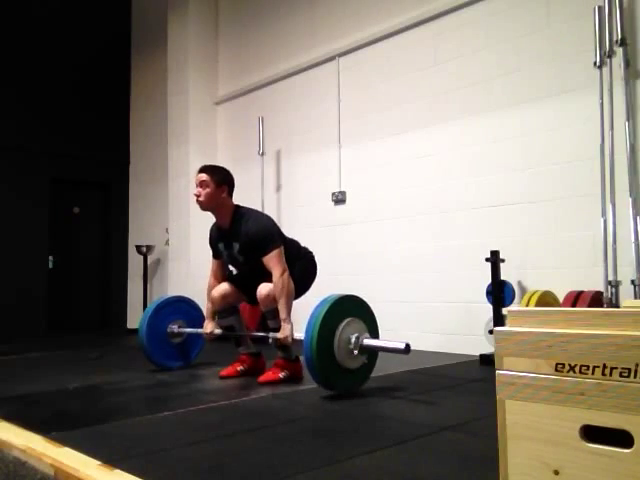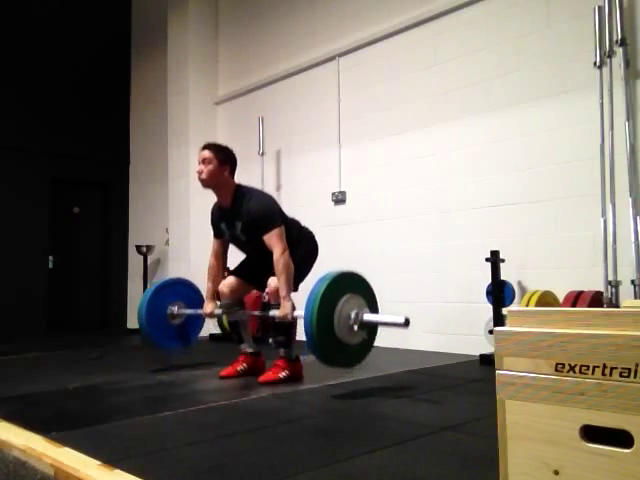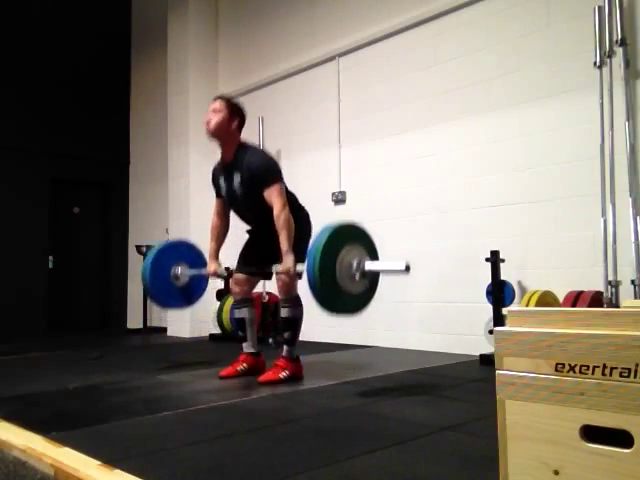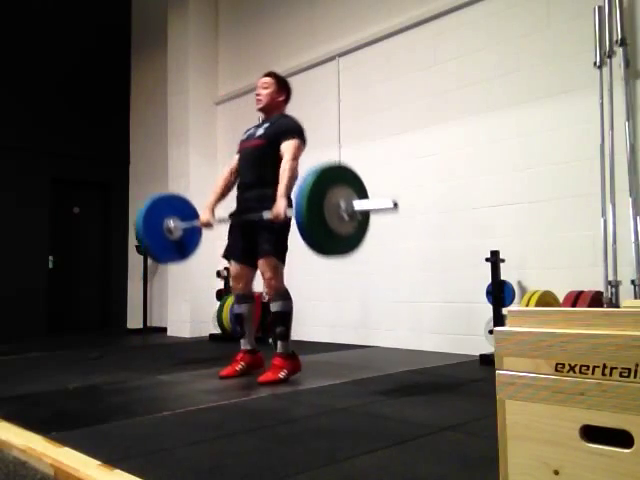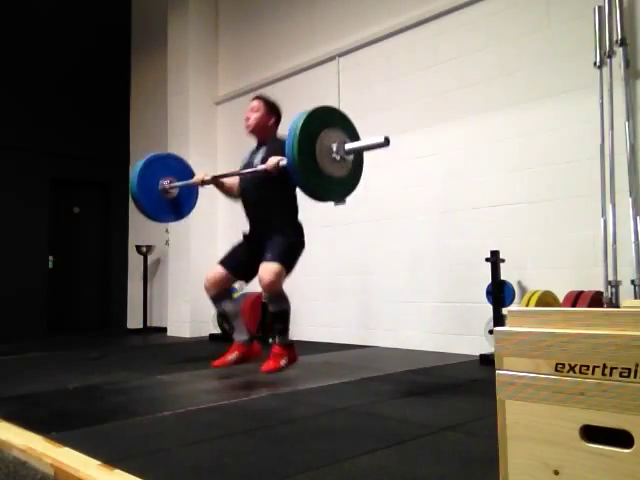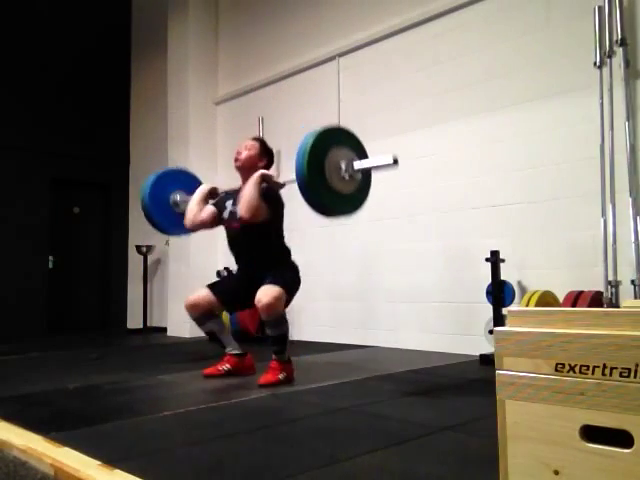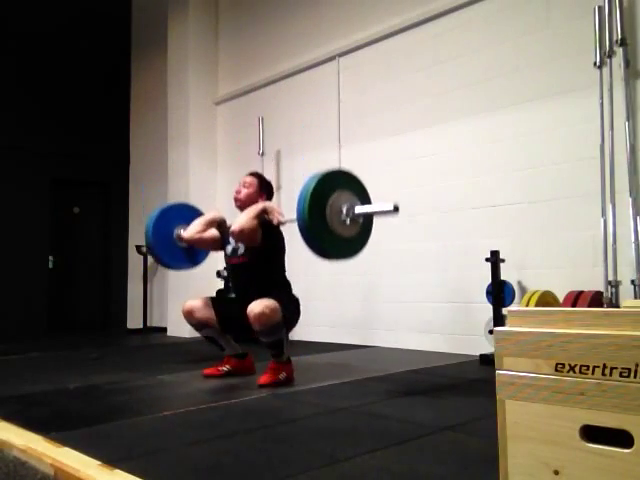
dt=0.2s
person 1, frame 1
left shoulder: (256, 225)
right shoulder: (216, 232)
left elbow: (281, 273)
right elbow: (216, 277)
left wrist: (285, 323)
right wrist: (209, 318)
left hip: (298, 266)
left knee: (266, 293)
right knee: (219, 295)
left ankle: (288, 362)
right ankle: (250, 356)
person 1, frame 2
left shoulder: (257, 205)
right shoulder: (218, 212)
left elbow: (281, 252)
right elbow: (217, 258)
left wrist: (286, 300)
right wrist: (209, 299)
left hip: (298, 248)
left knee: (274, 288)
right knee: (227, 290)
left ankle: (288, 362)
right ankle: (250, 356)
person 1, frame 3
left shoulder: (256, 161)
right shoulder: (219, 170)
left elbow: (280, 208)
right elbow: (220, 216)
left wrist: (288, 256)
right wrist: (213, 258)
left hip: (291, 227)
right hip: (261, 231)
left knee: (285, 284)
right knee: (238, 287)
left ankle: (289, 361)
right ankle: (251, 356)
person 1, frame 4
left shoulder: (286, 126)
right shoulder: (251, 131)
left elbow: (289, 160)
right elbow: (232, 171)
left wrist: (281, 200)
right wrist: (210, 207)
left hip: (272, 213)
right hip: (244, 214)
left knee: (272, 279)
right knee: (239, 283)
left ankle: (285, 357)
right ankle: (248, 353)
person 1, frame 5
left shoulder: (279, 146)
right shoulder: (254, 153)
right elbow: (238, 190)
left wrist: (279, 164)
right wrist: (213, 181)
left hip: (282, 231)
right hip: (257, 233)
left knee: (269, 278)
right knee: (214, 282)
left ankle: (283, 347)
right ankle: (243, 343)
person 1, frame 6
left shoulder: (266, 191)
right shoulder: (228, 198)
left elbow: (246, 214)
right elbow: (191, 222)
left wrist: (256, 179)
right wrist: (204, 192)
left hip: (277, 270)
right hip: (246, 274)
left knee: (266, 301)
right knee: (194, 303)
left ankle: (281, 362)
right ankle: (237, 356)
person 1, frame 7
left shoulder: (267, 230)
right shoulder: (228, 233)
left elbow: (240, 230)
right elbow: (189, 236)
left wrist: (262, 208)
right wrist: (213, 218)
left hip: (278, 304)
left knee: (259, 311)
right knee: (191, 309)
left ankle: (281, 363)
right ankle: (237, 358)
